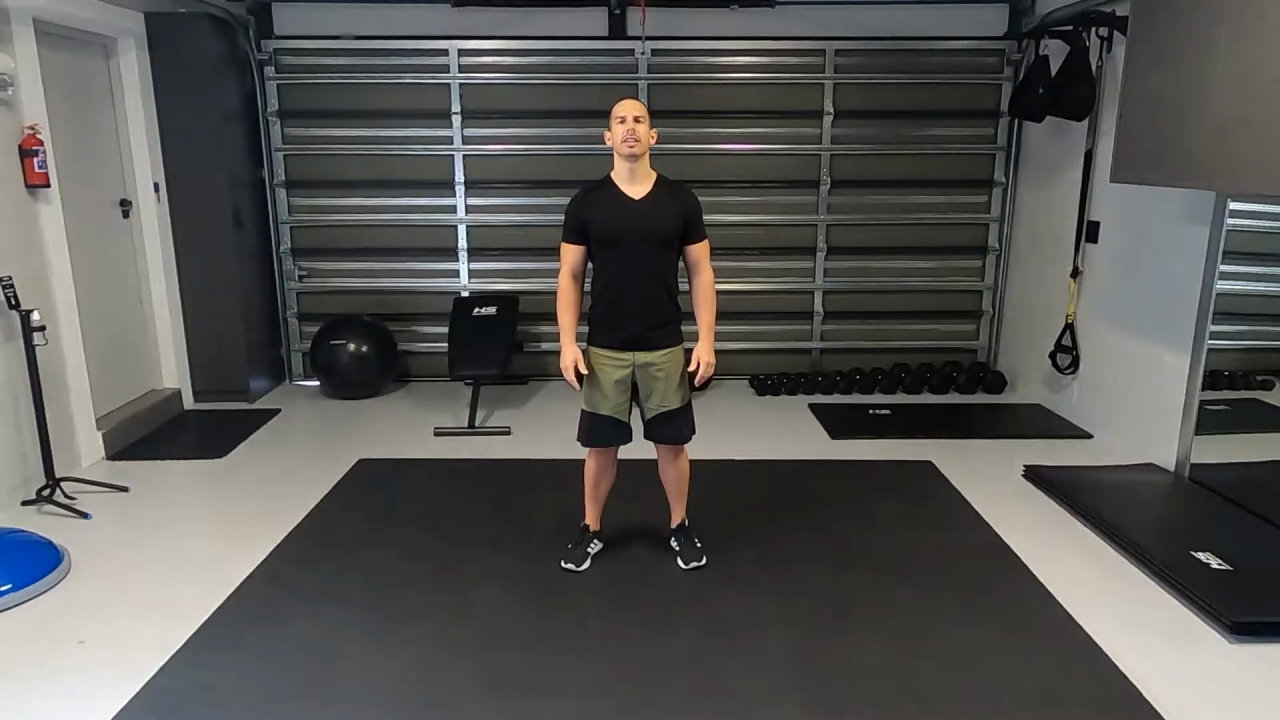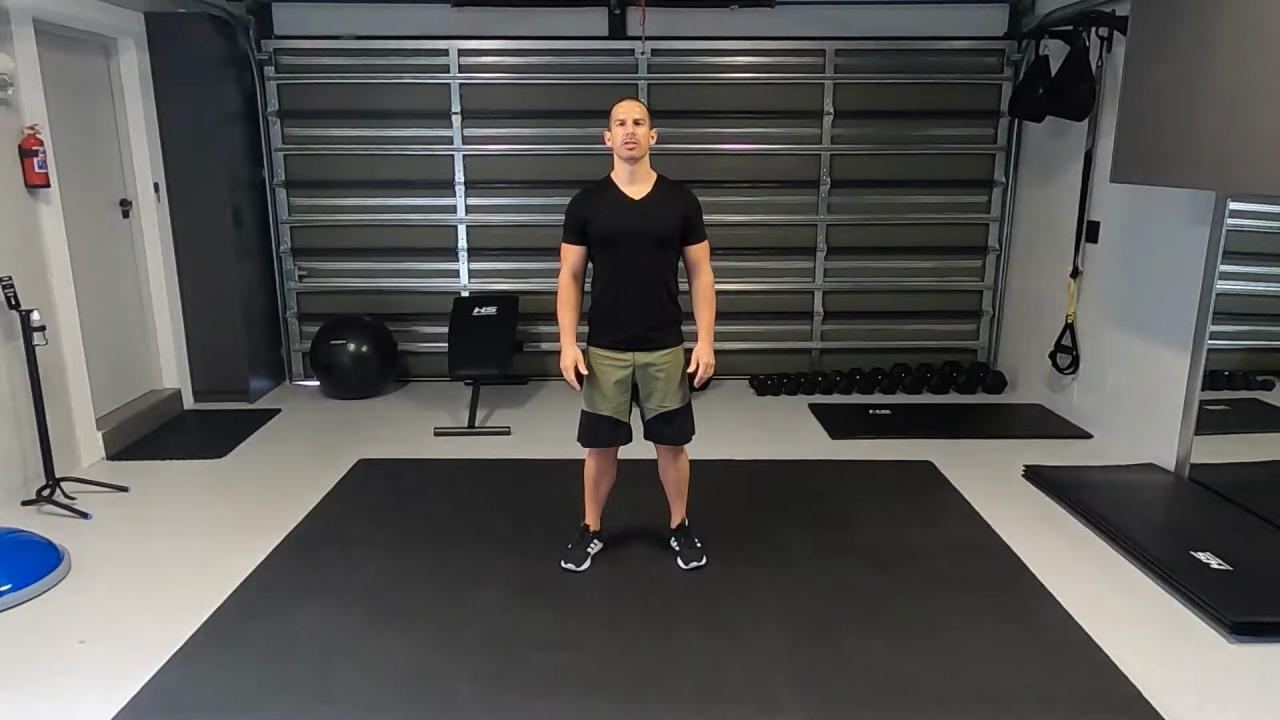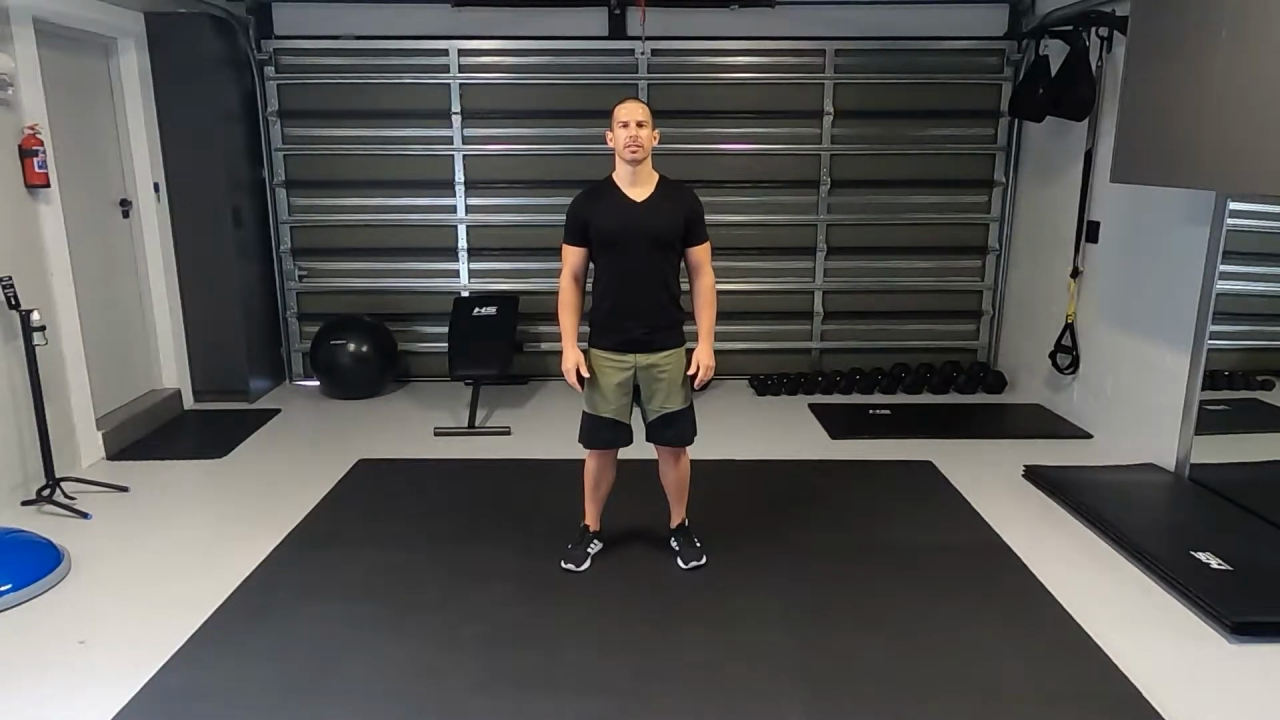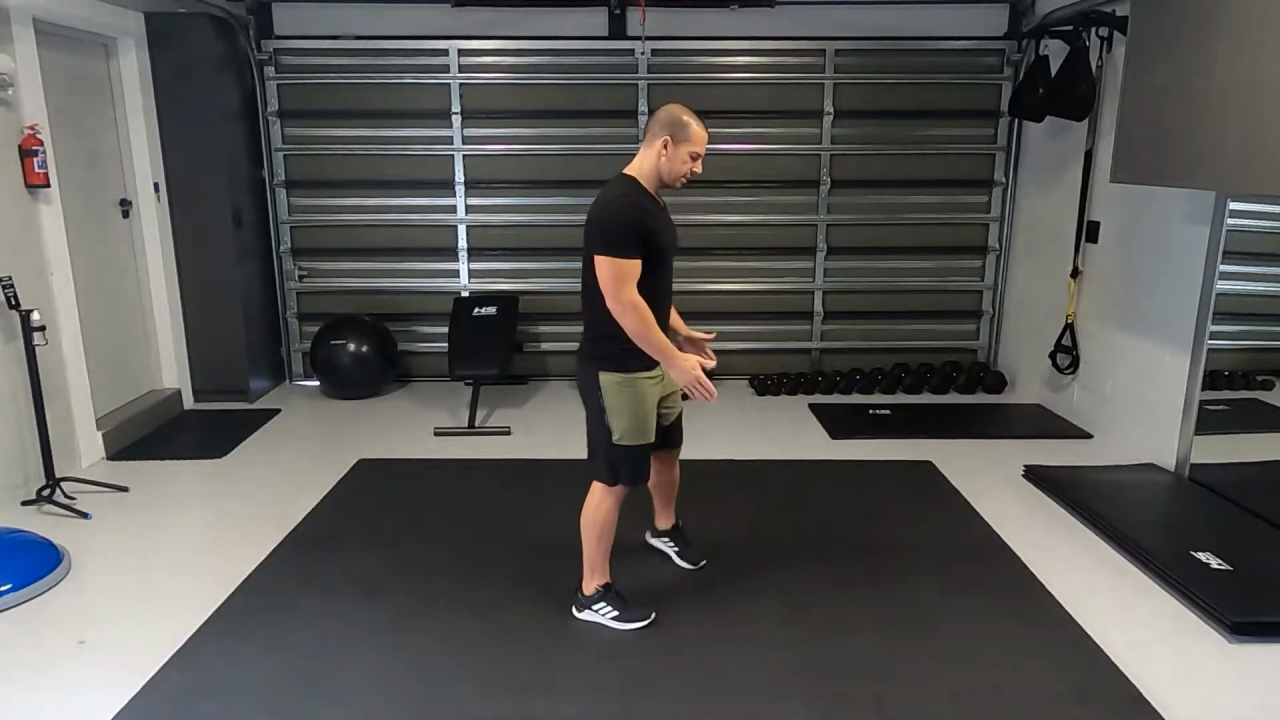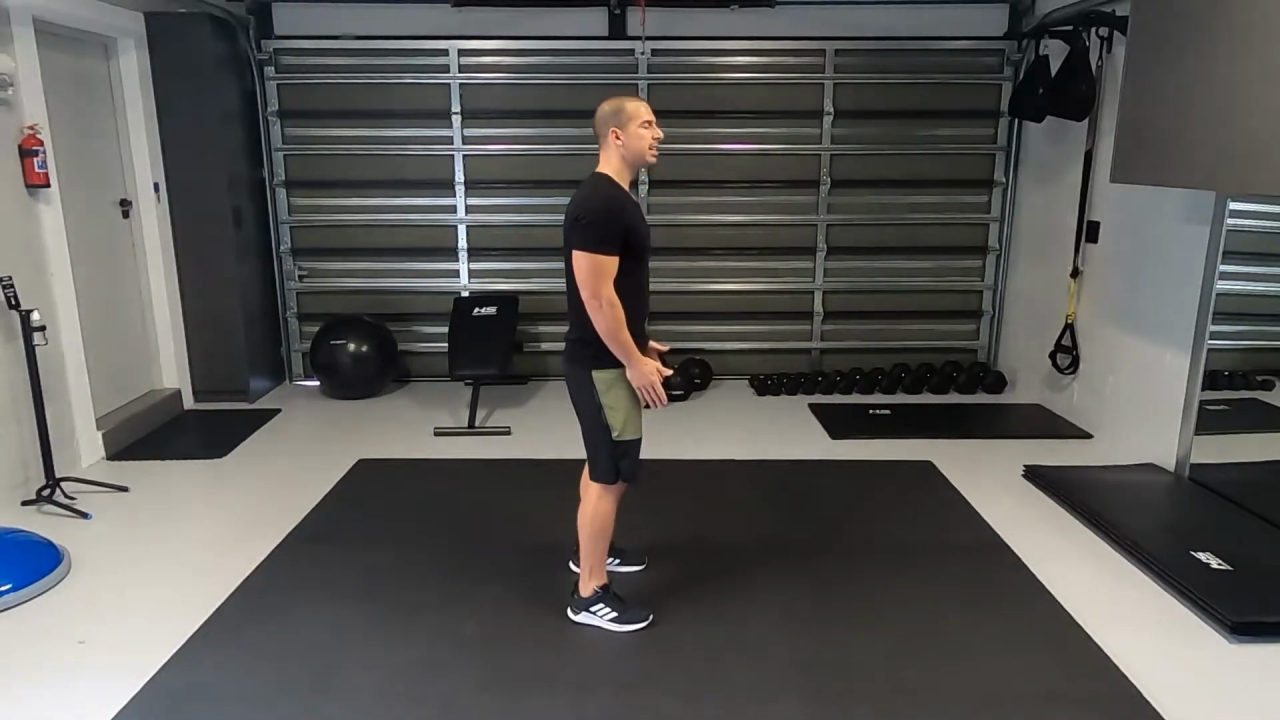
dt=1s
person 1, frame 1
left shoulder: (680, 199)
right shoulder: (587, 202)
left elbow: (700, 272)
right elbow: (570, 275)
left wrist: (706, 340)
right wrist: (567, 343)
left hip: (665, 348)
right hip: (605, 349)
left knee: (672, 443)
right knee: (601, 445)
left ankle: (680, 527)
right ankle: (590, 530)
person 1, frame 2
left shoulder: (680, 200)
right shoulder: (587, 203)
left elbow: (700, 272)
right elbow: (570, 275)
left wrist: (705, 340)
right wrist: (568, 343)
left hip: (665, 348)
right hip: (605, 349)
left knee: (671, 442)
right knee: (600, 444)
left ankle: (679, 526)
right ankle: (590, 530)
person 1, frame 3
left shoulder: (682, 200)
right shoulder: (589, 204)
left elbow: (702, 274)
right elbow: (571, 278)
left wrist: (705, 342)
right wrist: (569, 345)
left hip: (667, 349)
right hip: (606, 351)
left knee: (673, 444)
right knee: (602, 446)
left ankle: (679, 527)
right ankle: (590, 529)
person 1, frame 4
left shoulder: (651, 200)
right shoulder: (618, 208)
right elbow: (621, 298)
left wrist: (680, 333)
right wrist: (674, 359)
left hip: (650, 358)
right hip: (617, 366)
left knee: (665, 449)
right knee: (615, 478)
left ankle: (665, 527)
right ankle: (593, 591)
person 1, frame 5
left shoulder: (615, 196)
right shoulder: (598, 203)
right elbow: (597, 295)
left wrist: (641, 344)
right wrist: (634, 361)
left hip: (611, 355)
right hip: (602, 363)
left knee: (602, 463)
right knee: (612, 474)
left ankle: (591, 549)
right ankle: (590, 593)
